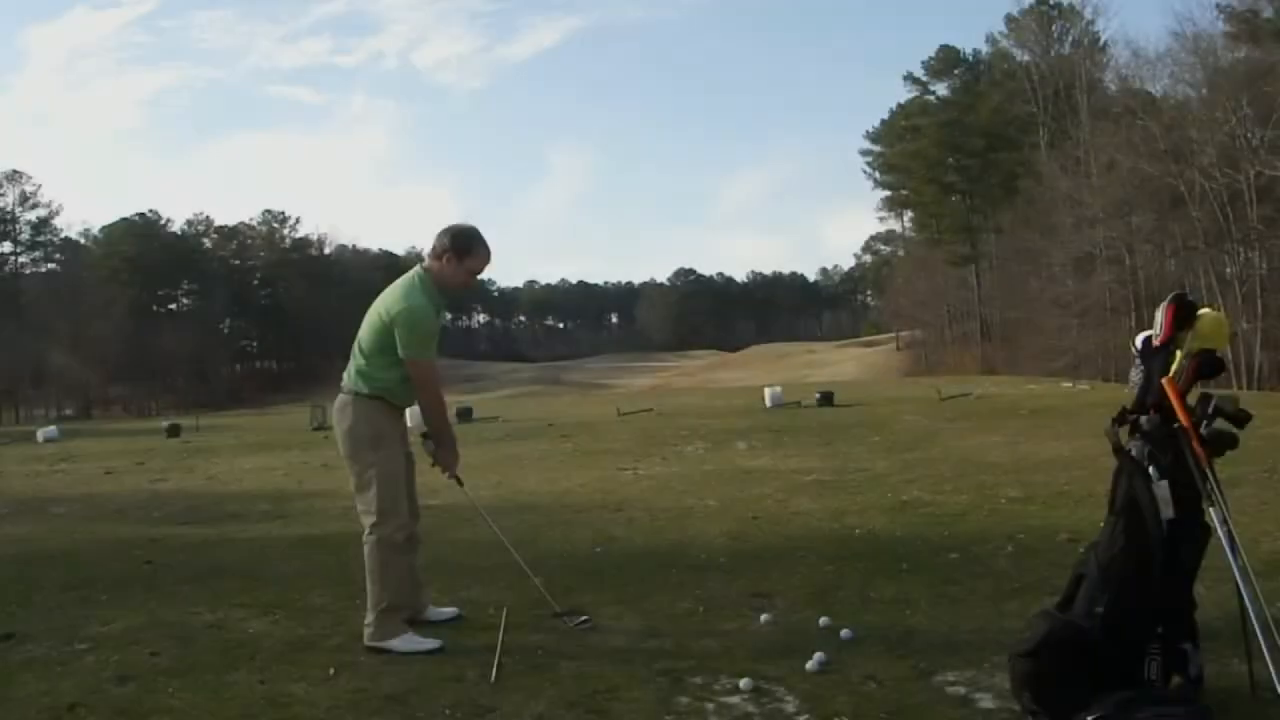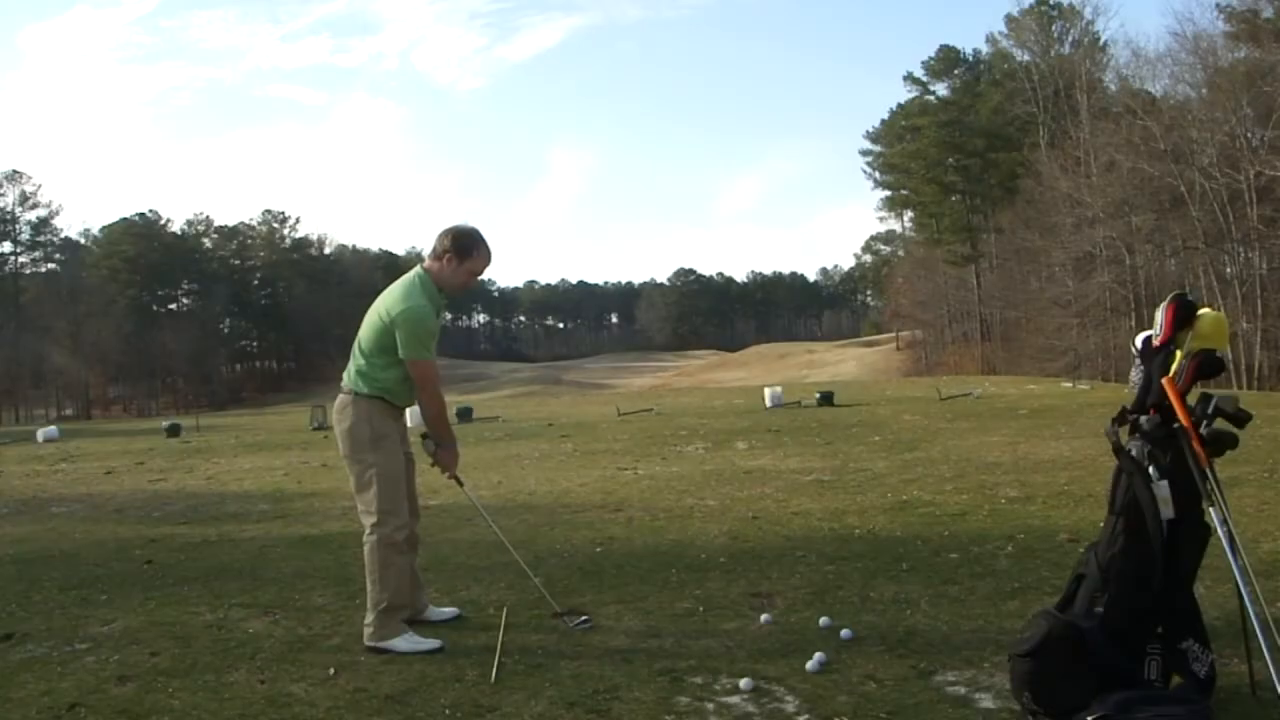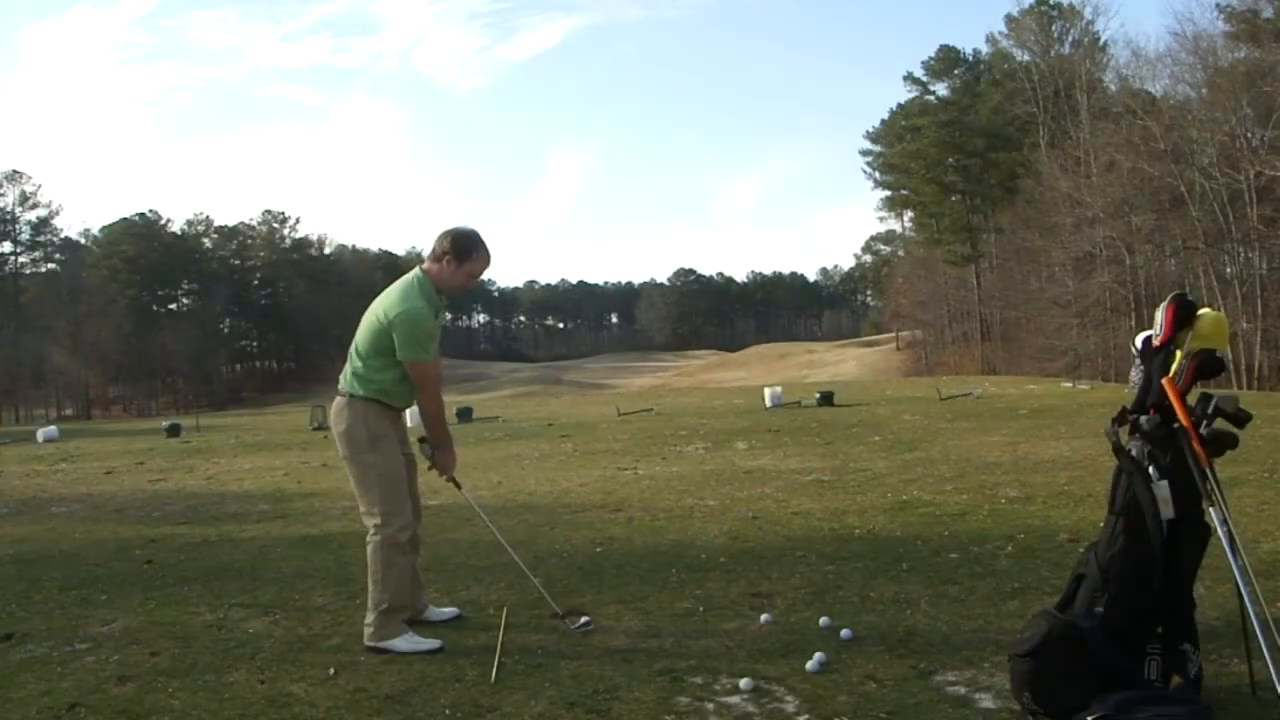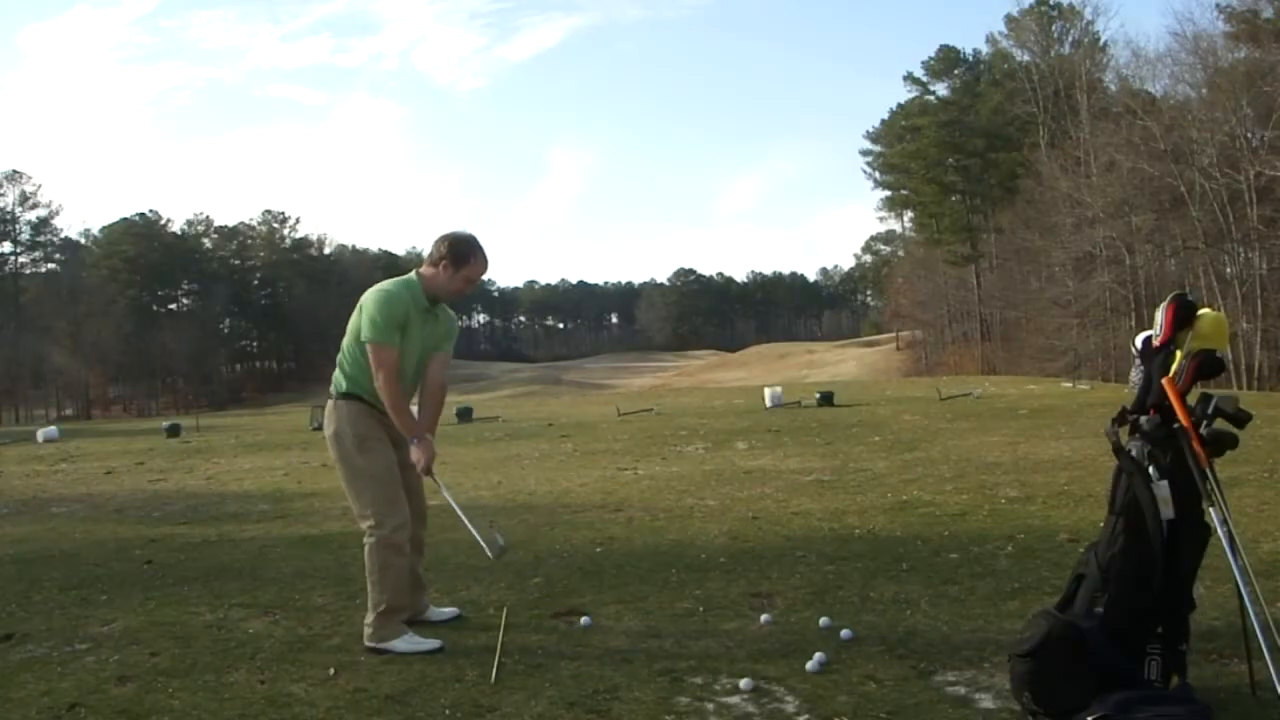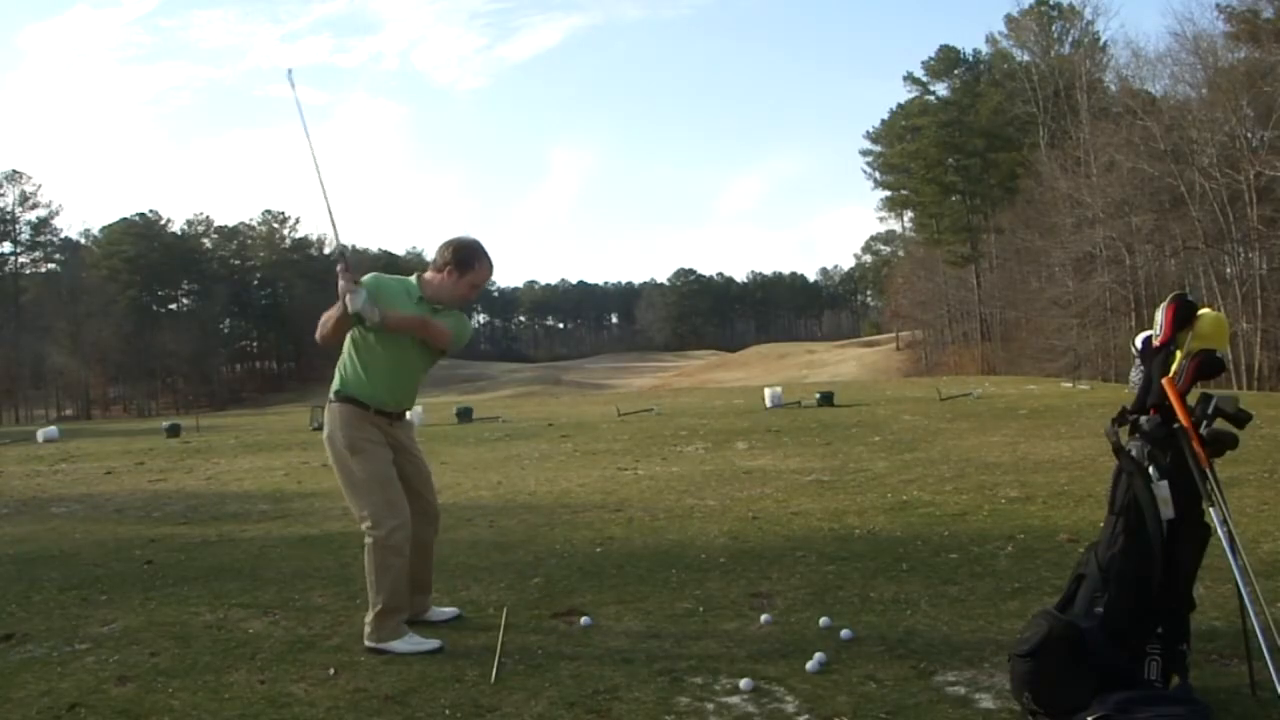
dt=0.3s
person 1, frame 1
left shoulder: (425, 293)
right shoulder: (413, 306)
left elbow: (427, 379)
right elbow: (427, 385)
left wrist: (437, 434)
right wrist: (446, 443)
left hip: (386, 413)
right hip: (366, 414)
left knee: (404, 516)
right knee: (386, 521)
left ankle: (409, 603)
right ankle: (384, 628)
person 1, frame 2
left shoulder: (424, 293)
right shoulder: (414, 307)
left elbow: (426, 380)
right elbow: (427, 386)
left wrist: (436, 433)
right wrist: (446, 443)
left hip: (385, 412)
right hip: (366, 414)
left knee: (404, 516)
right knee: (387, 521)
left ankle: (411, 604)
right ankle: (383, 628)
person 1, frame 3
left shoulder: (429, 298)
right shoulder: (411, 308)
left elbow: (431, 374)
right elbow: (425, 387)
left wrist: (436, 438)
right wrist: (443, 444)
left hip: (385, 414)
right hip: (364, 415)
left knee: (407, 515)
right knee: (390, 521)
left ankle: (411, 603)
right ankle: (383, 628)
person 1, frame 4
left shoulder: (446, 320)
right shoulder: (386, 299)
left elbow: (434, 382)
right elbow: (385, 377)
left wrist: (425, 437)
right wrist: (417, 438)
left hip: (389, 419)
right hip: (355, 416)
left knee: (411, 516)
right knee: (387, 523)
left ankle: (411, 604)
right ankle: (384, 629)
person 1, frame 5
left shoulder: (457, 324)
right shoulder: (377, 286)
left elbow: (422, 328)
right elbow: (325, 334)
left wrist: (377, 314)
right wrist: (347, 303)
left hip: (395, 424)
right hip: (352, 420)
left knee: (423, 515)
right knee: (389, 524)
left ankle: (415, 605)
right ankle: (384, 631)
